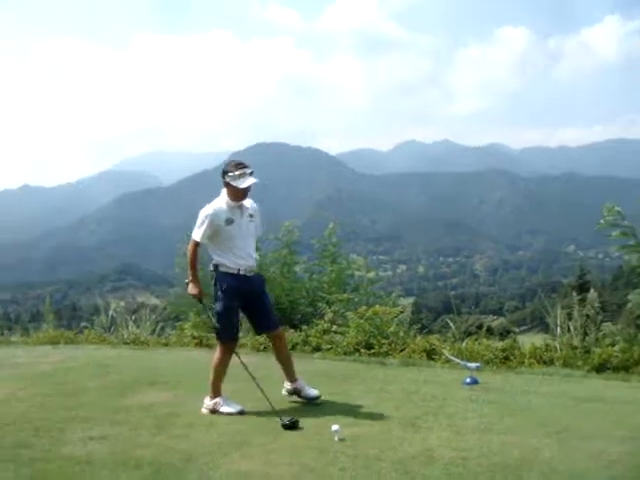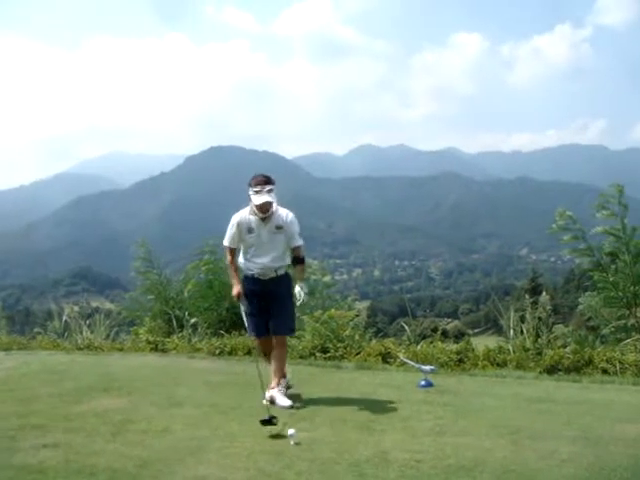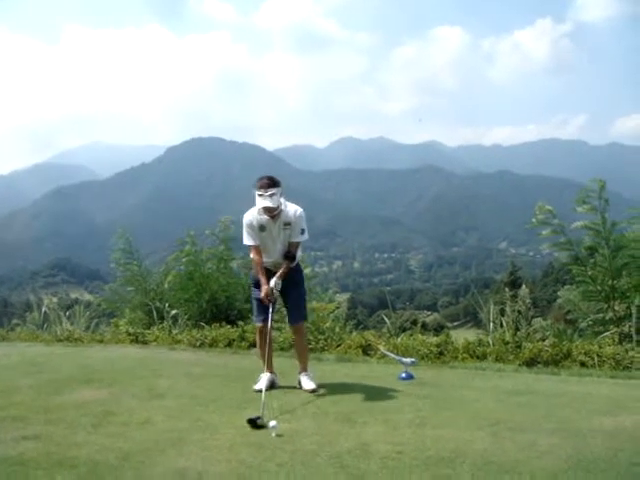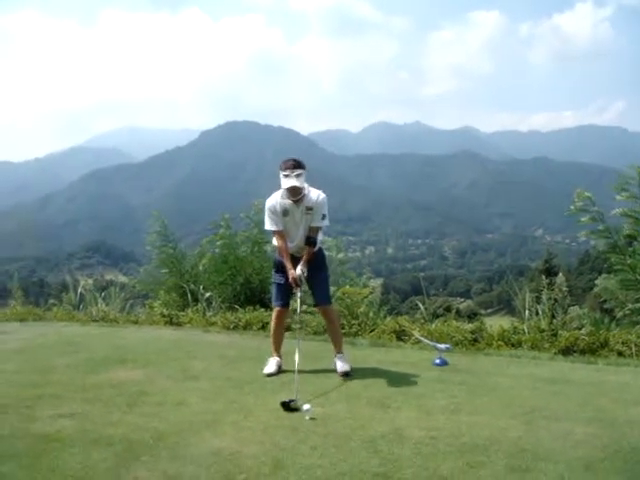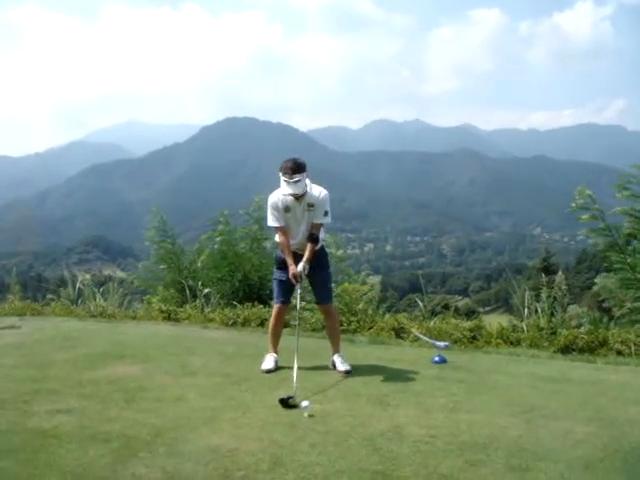
dt=0.7s
person 1, frame 1
left shoulder: (251, 208)
right shoulder: (212, 212)
right elbow: (193, 247)
right wrist: (193, 281)
left hip: (252, 278)
right hip: (228, 281)
left knee: (276, 333)
right knee: (227, 343)
left ankle: (293, 383)
right ankle: (213, 399)
person 1, frame 2
left shoulder: (287, 217)
right shoulder: (239, 220)
left elbow: (297, 254)
right elbow: (231, 253)
left wrist: (300, 282)
right wrist: (236, 283)
left hip: (280, 281)
right hip: (252, 282)
left knee: (280, 337)
right knee: (263, 339)
left ankle: (275, 387)
right ankle: (282, 378)
person 1, frame 3
left shoulder: (296, 213)
right shoulder: (250, 217)
left elbow: (292, 252)
right elbow: (256, 254)
left wrist: (278, 279)
right wrist: (264, 283)
left hip: (290, 271)
right hip: (263, 272)
left knee: (298, 325)
right knee: (262, 326)
left ankle: (304, 374)
right ankle: (268, 373)
person 1, frame 4
left shoulder: (318, 198)
right shoulder: (273, 202)
left elbow: (313, 237)
right elbow: (279, 238)
left wrist: (302, 266)
right wrist: (289, 269)
left hip: (313, 256)
right hip: (284, 257)
left knee: (326, 307)
right knee: (280, 309)
left ankle: (339, 355)
right ankle: (275, 357)
person 1, frame 5
left shoulder: (321, 195)
right shoulder: (275, 199)
left elbow: (315, 234)
right elbow: (282, 234)
left wrist: (305, 263)
right wrist: (291, 265)
left hip: (314, 253)
right hip: (287, 255)
left knee: (327, 306)
right knee: (280, 306)
left ankle: (337, 355)
right ankle: (272, 354)
